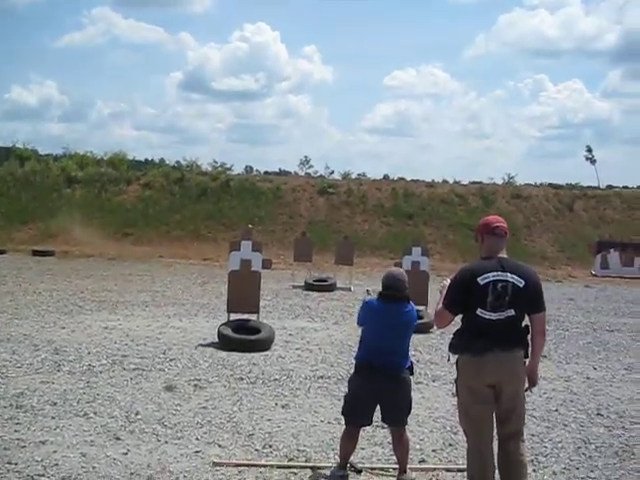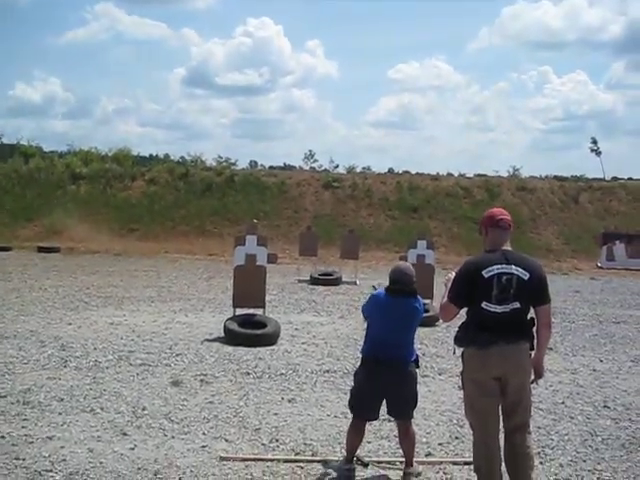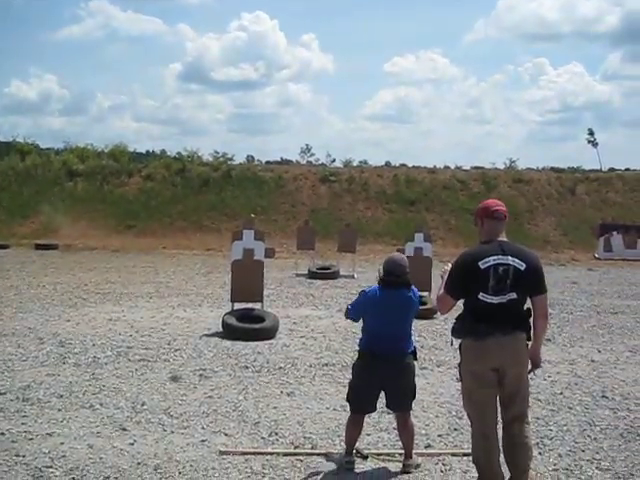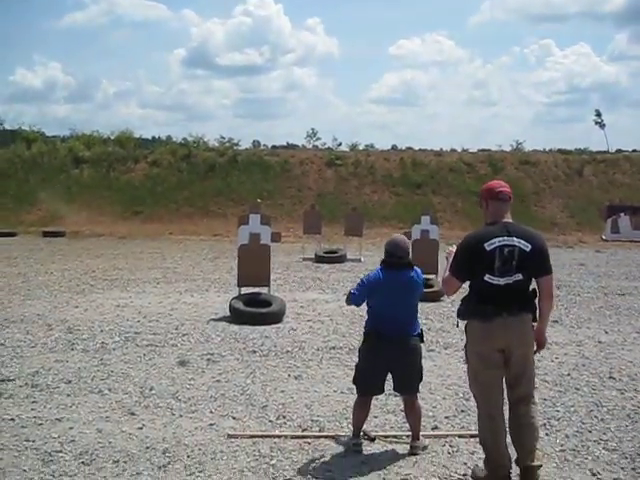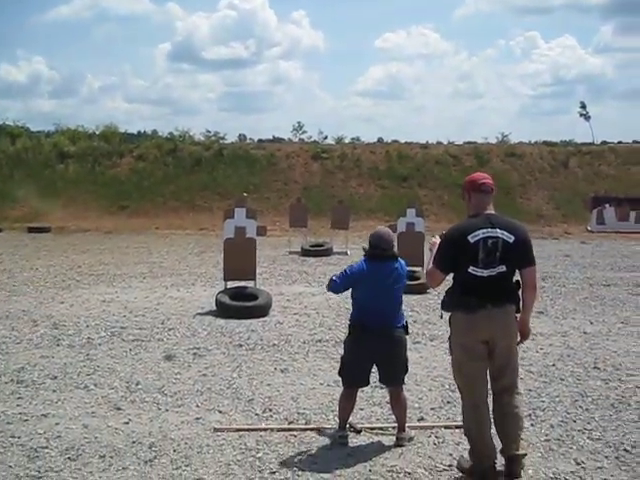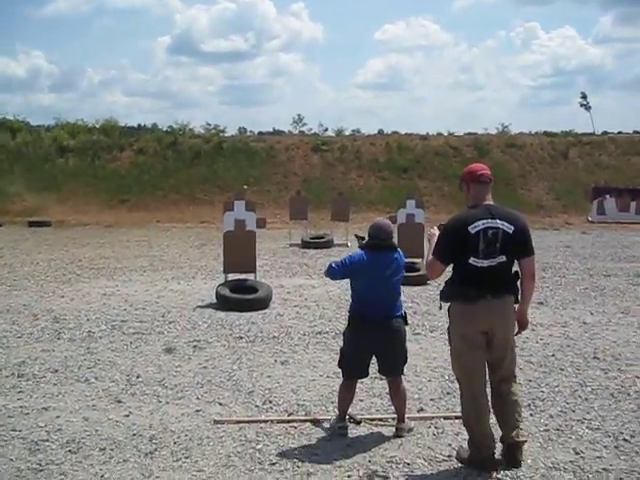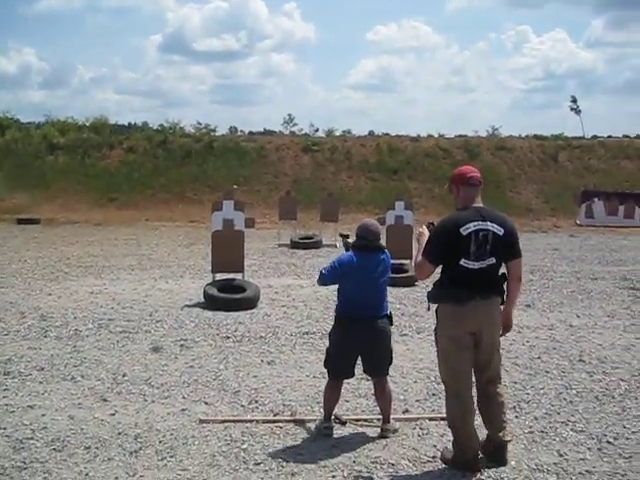
dt=0.2s
person 1, frame 1
left shoulder: (468, 274)
right shoulder: (527, 276)
left elbow: (441, 321)
right elbow: (539, 329)
left wrist: (445, 291)
right wrist: (533, 365)
left hip: (474, 362)
right hip: (512, 362)
left knee: (478, 438)
right knee: (513, 437)
person 1, frame 2
left shoulder: (472, 267)
right shoulder: (532, 268)
left elbow: (446, 314)
right elbow: (545, 321)
left wrist: (450, 283)
right wrist: (539, 357)
left hip: (480, 355)
right hip: (518, 354)
left knee: (485, 431)
right knee: (519, 429)
person 1, frame 3
left shoulder: (469, 259)
right shoulder: (528, 258)
left elbow: (443, 306)
right elbow: (541, 311)
left wrist: (447, 276)
right wrist: (536, 347)
left hip: (477, 346)
right hip: (515, 344)
left knee: (483, 422)
right knee: (517, 419)
person 1, frame 4
left shoulder: (474, 241)
right shoulder: (534, 240)
left elbow: (449, 288)
right elbow: (547, 292)
left wrist: (451, 258)
right wrist: (541, 328)
left hip: (484, 328)
right hip: (521, 326)
left knee: (490, 404)
right knee: (524, 400)
person 1, frame 5
left shoulder: (458, 233)
right shoulder: (517, 231)
left elbow: (433, 280)
right elbow: (530, 283)
left wrist: (435, 249)
right wrist: (525, 319)
left hip: (467, 319)
right hip: (504, 317)
left knee: (474, 394)
right knee: (508, 391)
person 1, frame 6
left shoulder: (458, 223)
right shoulder: (516, 221)
left elbow: (432, 271)
right elbow: (529, 274)
left wrist: (434, 240)
right wrist: (523, 309)
left hip: (467, 310)
right hip: (502, 307)
left knee: (472, 384)
right knee: (505, 380)
left ankle: (482, 452)
right ankle: (513, 444)
person 1, frame 7
left shoulder: (449, 225)
right shoulder: (504, 224)
left elbow: (422, 272)
right elbow: (515, 276)
left wrist: (423, 241)
right wrist: (508, 311)
left hip: (455, 311)
right hip: (489, 309)
left knee: (457, 384)
right knee: (490, 380)
left ankle: (466, 453)
right ankle: (497, 444)
person 2, frame 1
left shoulder: (371, 305)
right shoulder: (411, 311)
left hip: (366, 374)
right hip: (398, 376)
left knee: (352, 425)
right knee: (398, 429)
person 2, frame 2
left shoulder: (378, 299)
right shoulder: (417, 305)
left elbow: (367, 315)
left hip: (372, 367)
right hip: (403, 370)
left knee: (359, 419)
right knee: (405, 422)
person 2, frame 3
left shoulder: (371, 294)
right shoulder: (413, 295)
left elbow: (350, 314)
left hip: (370, 361)
right hip: (401, 362)
left knee: (358, 412)
right knee: (403, 414)
left ankle: (348, 456)
right ankle: (409, 459)
person 2, frame 4
left shoulder: (374, 278)
right shoulder: (417, 276)
left elbow: (351, 300)
left hip: (376, 343)
right hip: (408, 344)
left knee: (364, 395)
right knee: (410, 396)
left ankle: (355, 438)
right ankle: (416, 441)
person 2, frame 5
left shoulder: (359, 269)
right shoulder: (400, 267)
left elbow: (332, 286)
left hip: (361, 335)
right hip: (393, 336)
left knee: (350, 387)
right knee: (396, 388)
left ankle: (341, 431)
right ankle: (402, 433)
person 2, frame 6
left shoulder: (358, 259)
right shoulder: (398, 258)
left elbow: (330, 272)
left hip: (360, 326)
right hip: (392, 326)
left knee: (350, 378)
right knee: (395, 379)
left ankle: (341, 422)
right ankle: (401, 423)
person 2, frame 7
left shoulder: (346, 260)
right shoulder: (385, 259)
left elbow: (322, 280)
right wrist: (351, 250)
left hip: (347, 326)
right hip: (377, 326)
left knee: (336, 378)
right knee: (380, 379)
left ankle: (326, 422)
right ankle: (386, 424)
